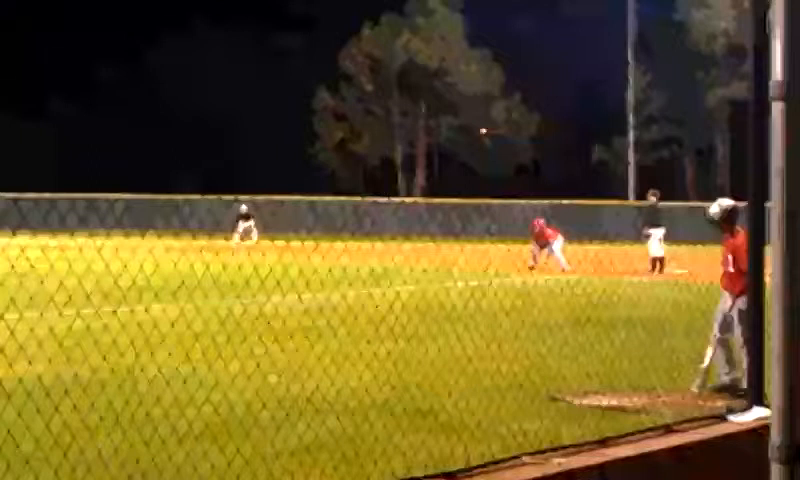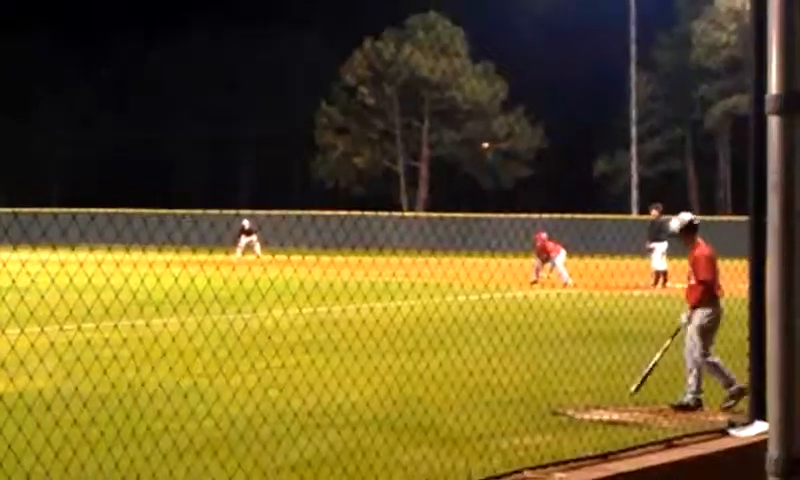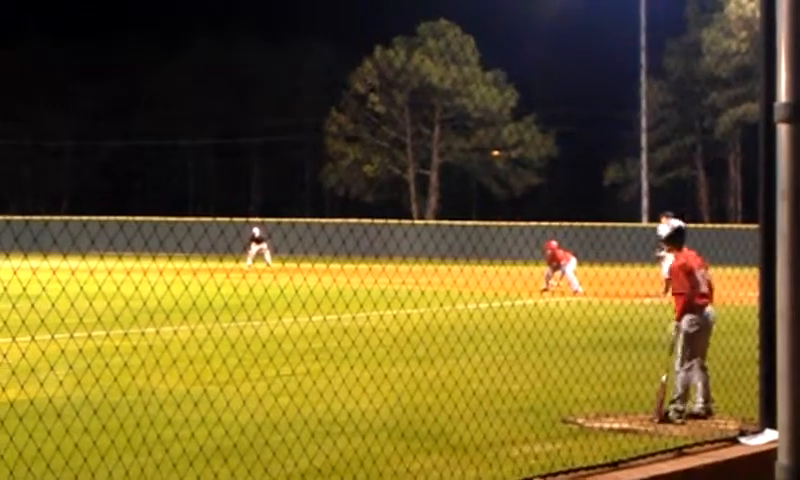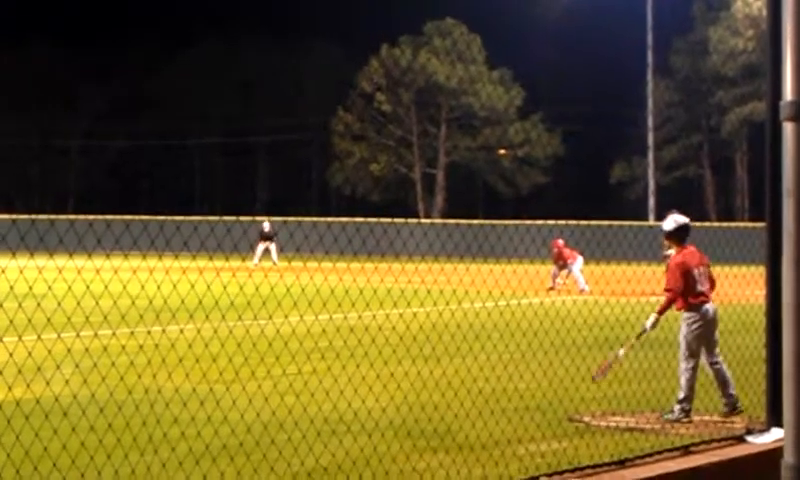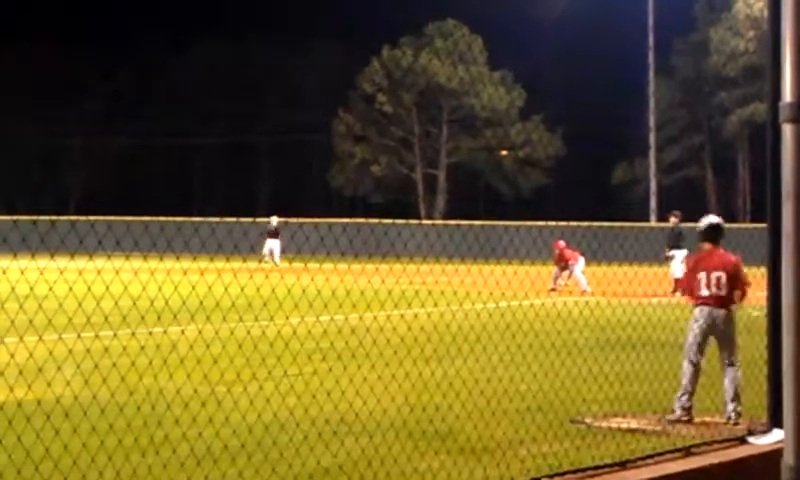
dt=0.5s
person 1, frame 1
left shoulder: (741, 241)
right shoulder: (728, 238)
left elbow: (748, 274)
left wrist: (734, 297)
left hip: (741, 298)
right hip: (728, 295)
left knee: (744, 342)
right knee: (719, 335)
left ankle: (749, 384)
right ankle: (728, 378)
person 1, frame 2
left shoulder: (701, 253)
right shoulder: (697, 251)
left elbow: (704, 286)
left wrist: (690, 310)
right wrist: (692, 309)
left hip: (706, 309)
right hip: (701, 309)
left knee: (702, 355)
right knee: (691, 353)
left ankle: (733, 387)
right ankle: (693, 397)
person 1, frame 3
left shoulder: (677, 264)
right shoulder: (696, 256)
left elbow: (684, 296)
right elbow: (709, 286)
left wrist: (677, 321)
left hip: (694, 315)
right hip: (707, 311)
left knee: (684, 364)
right knee: (699, 362)
left ankle: (677, 410)
right ankle: (703, 406)
person 1, frame 4
left shoulder: (676, 261)
right shoulder: (699, 255)
left elbow: (673, 293)
right elbow: (711, 283)
left wrist: (657, 314)
left hip: (693, 314)
right hip: (709, 309)
left knee: (688, 363)
right knee: (714, 358)
left ankle: (683, 410)
right ankle: (731, 403)
person 1, frame 5
left shoulder: (694, 260)
right shoulder: (732, 260)
left elbow: (688, 290)
right elbow: (742, 290)
right wrist: (733, 301)
left hip: (702, 313)
right hip: (724, 314)
left knee: (691, 362)
right knee: (730, 364)
left ankle: (683, 409)
right ankle: (733, 412)
